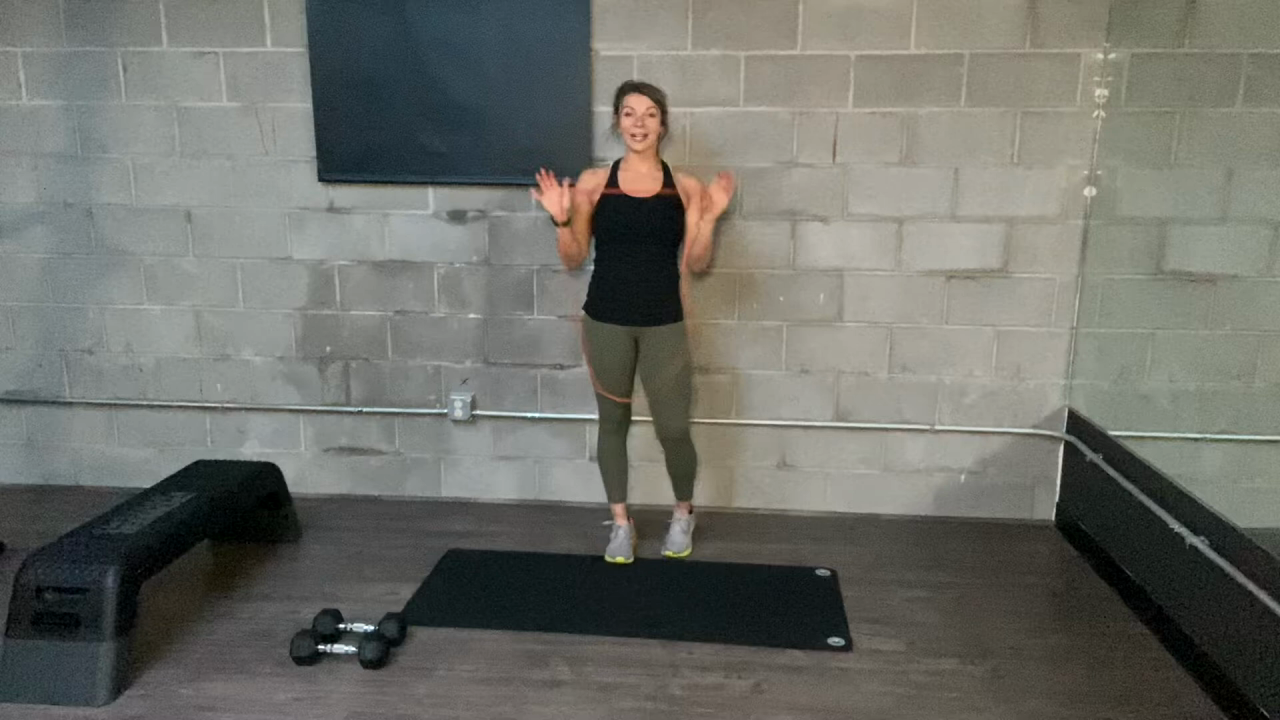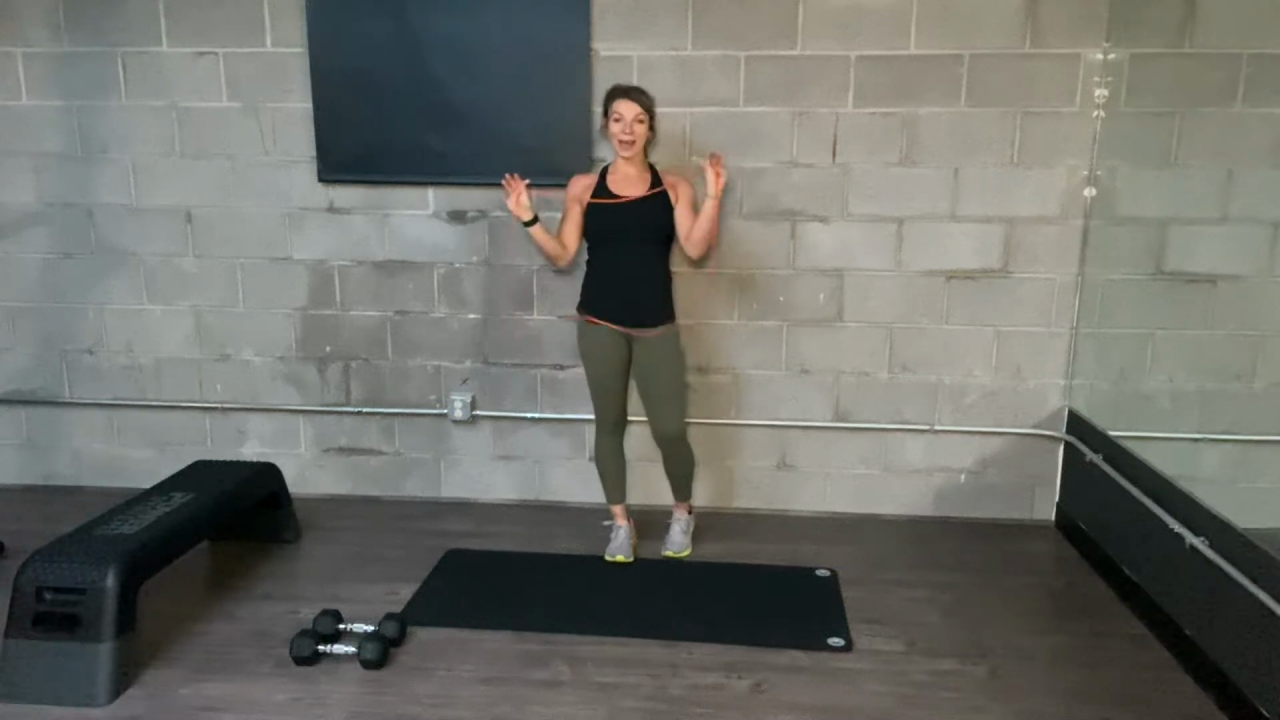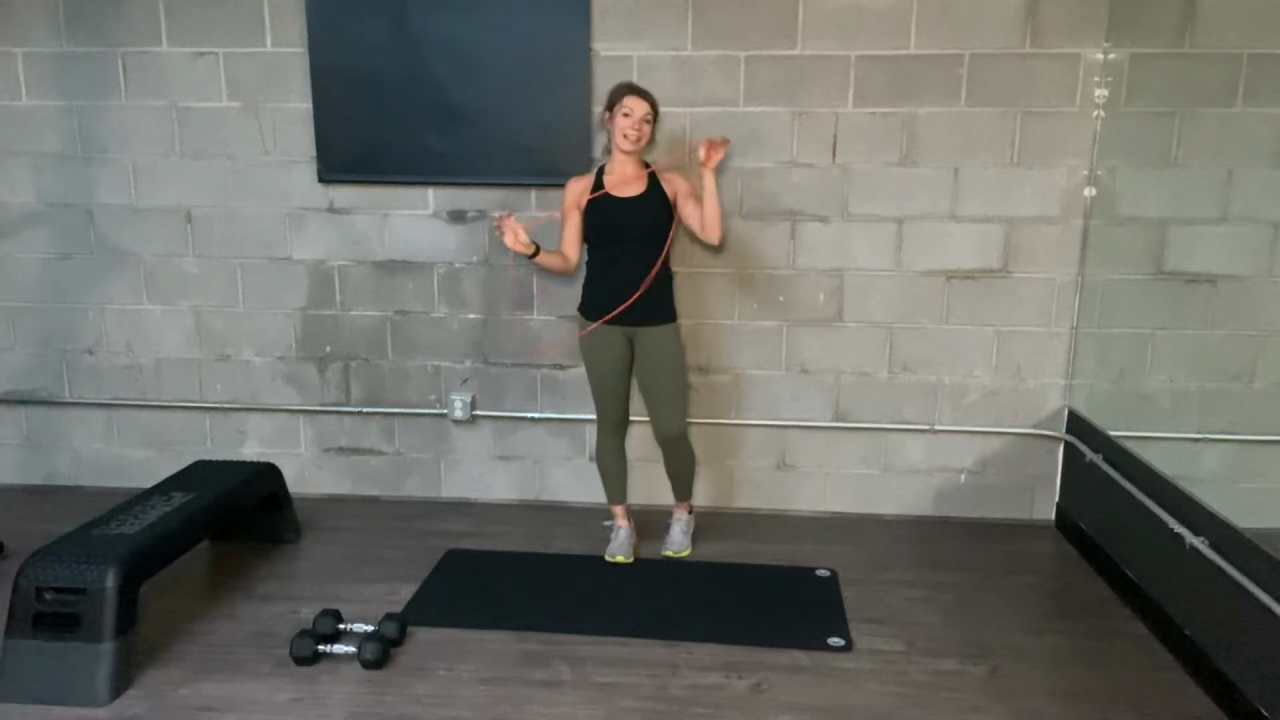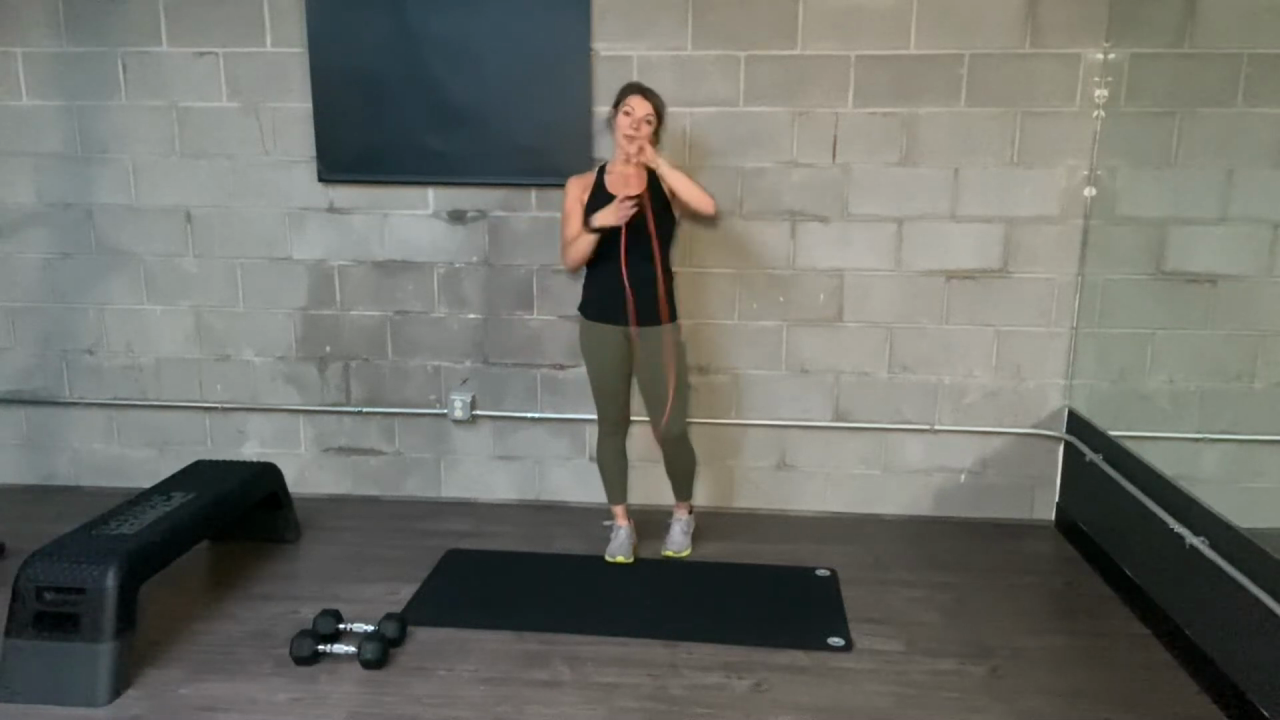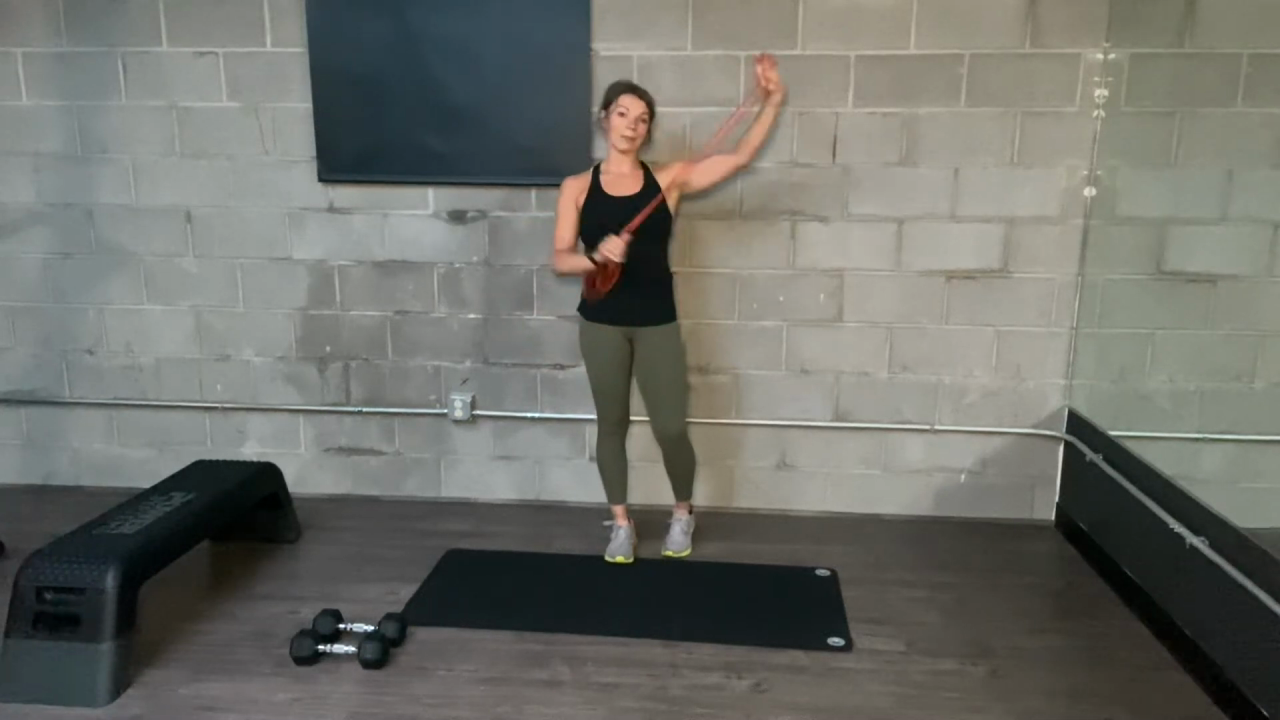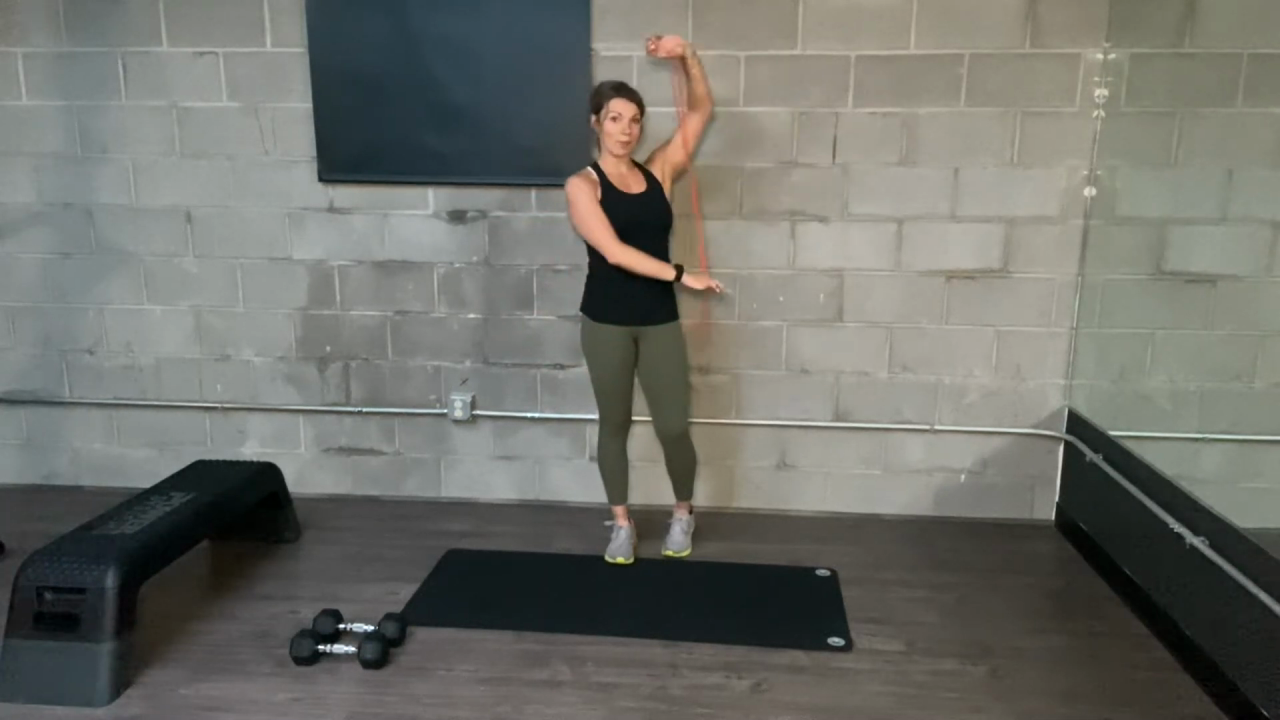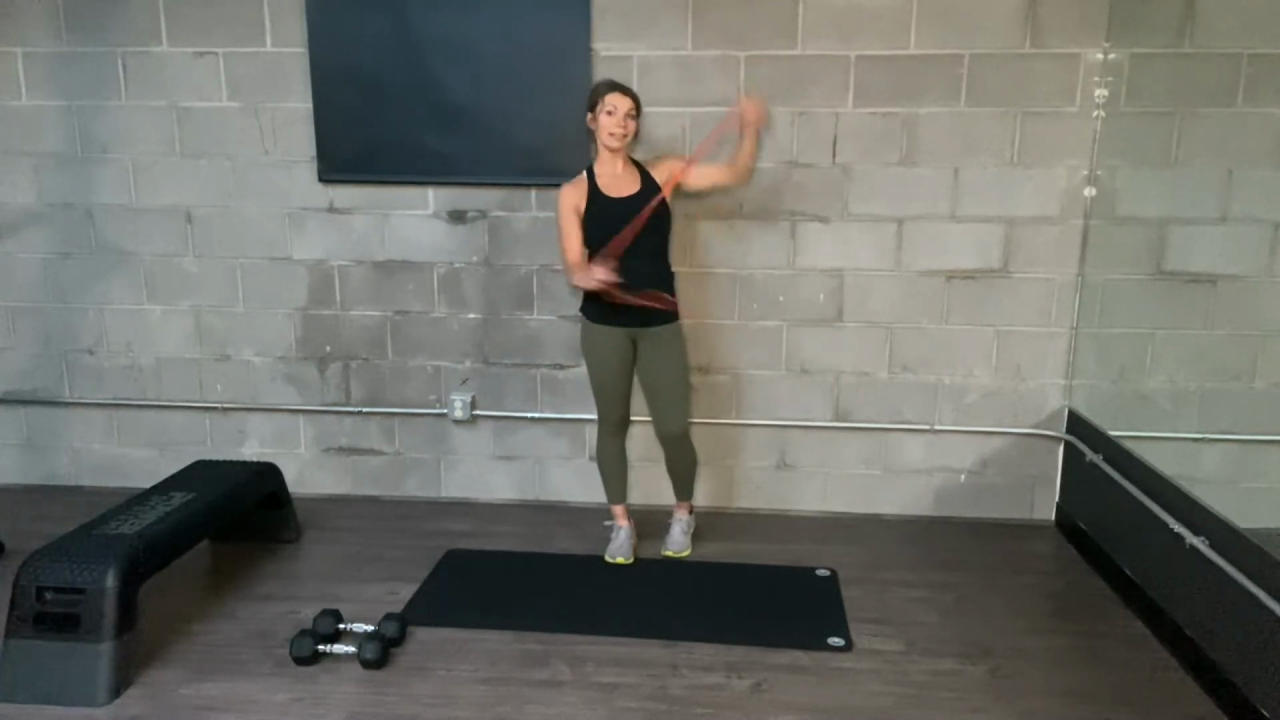
dt=0.7s
person 1, frame 1
left shoulder: (686, 187)
right shoulder: (591, 182)
left elbow: (694, 263)
right elbow: (573, 259)
left wrist: (709, 217)
right wrist: (560, 219)
left hip: (663, 322)
right hip: (605, 320)
left knee: (673, 428)
right knee: (612, 422)
left ankle: (683, 513)
right ankle: (621, 522)
person 1, frame 2
left shoulder: (674, 186)
right shoulder: (583, 186)
left elbow: (695, 248)
right elbow: (562, 255)
left wrist: (713, 195)
right wrist: (528, 219)
left hip: (655, 323)
right hip: (600, 321)
left knee: (670, 429)
right knee: (609, 423)
left ankle: (682, 513)
right ankle: (621, 523)
person 1, frame 3
left shoulder: (670, 184)
right shoulder: (581, 188)
left elbow: (713, 235)
right elbow: (568, 260)
left wrist: (707, 174)
right wrist: (529, 249)
left hip: (657, 323)
right hip: (601, 322)
left knee: (671, 429)
right knee: (611, 424)
left ankle: (683, 514)
right ankle: (621, 523)
person 1, frame 4
left shoulder: (665, 182)
right shoulder: (583, 185)
left elbow: (708, 208)
right elbow: (572, 255)
left wrist: (656, 163)
right wrist: (598, 222)
left hip: (657, 322)
right hip: (602, 321)
left knee: (672, 429)
right knee: (612, 424)
left ankle: (683, 513)
right ankle: (621, 522)
person 1, frame 5
left shoulder: (668, 179)
right shoulder: (577, 187)
left elbow: (741, 156)
right elbow: (560, 259)
left wrist: (773, 99)
right wrist: (596, 255)
left hip: (657, 322)
right hip: (602, 321)
left knee: (670, 428)
right knee: (612, 424)
left ankle: (683, 514)
right ankle: (621, 522)
person 1, frame 6
left shoulder: (659, 171)
right shoulder: (582, 185)
left elbow: (700, 111)
right elbow: (614, 252)
left wrist: (686, 56)
right wrist: (681, 275)
left hip: (659, 320)
right hip: (606, 321)
left knee: (673, 427)
right knee: (614, 424)
left ankle: (682, 513)
right ankle: (622, 522)
person 1, frame 7
left shoulder: (658, 173)
right shoulder: (575, 193)
left elbow: (735, 174)
right elbow: (575, 266)
left wrist: (750, 132)
right wrist: (587, 274)
left hip: (659, 321)
right hip: (603, 322)
left knee: (673, 429)
right knee: (612, 423)
left ankle: (683, 513)
right ankle: (621, 523)
